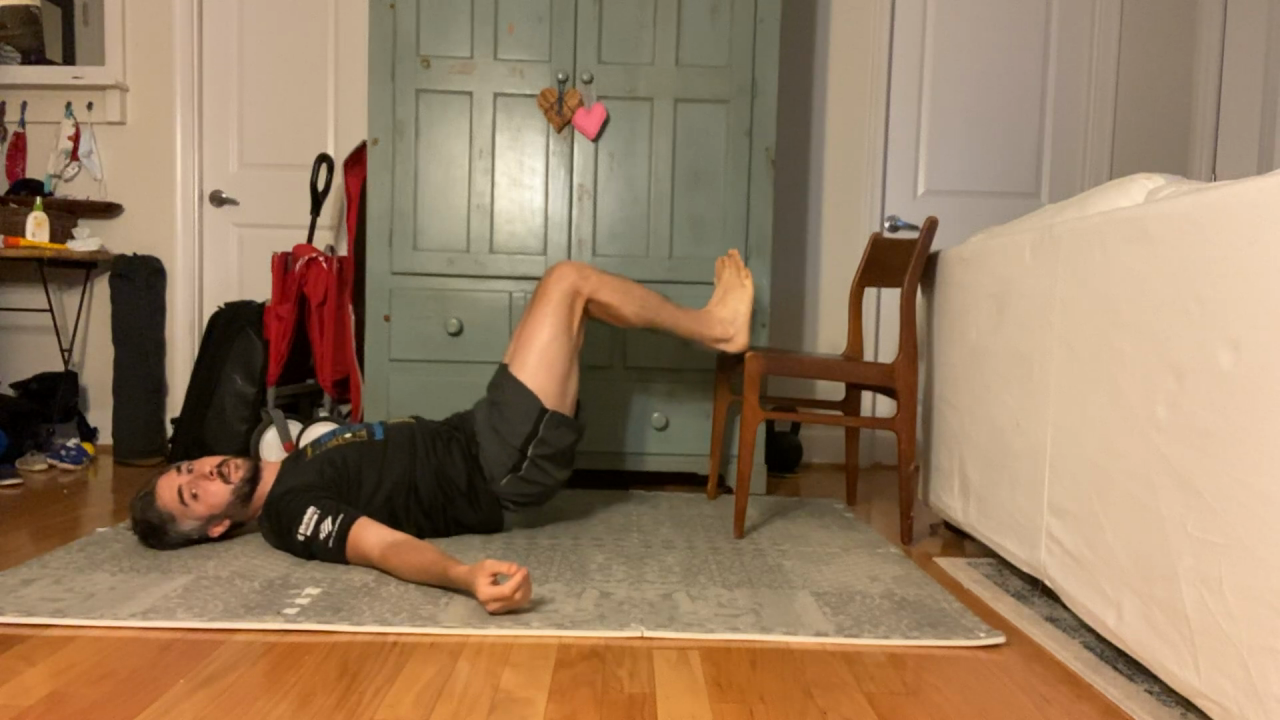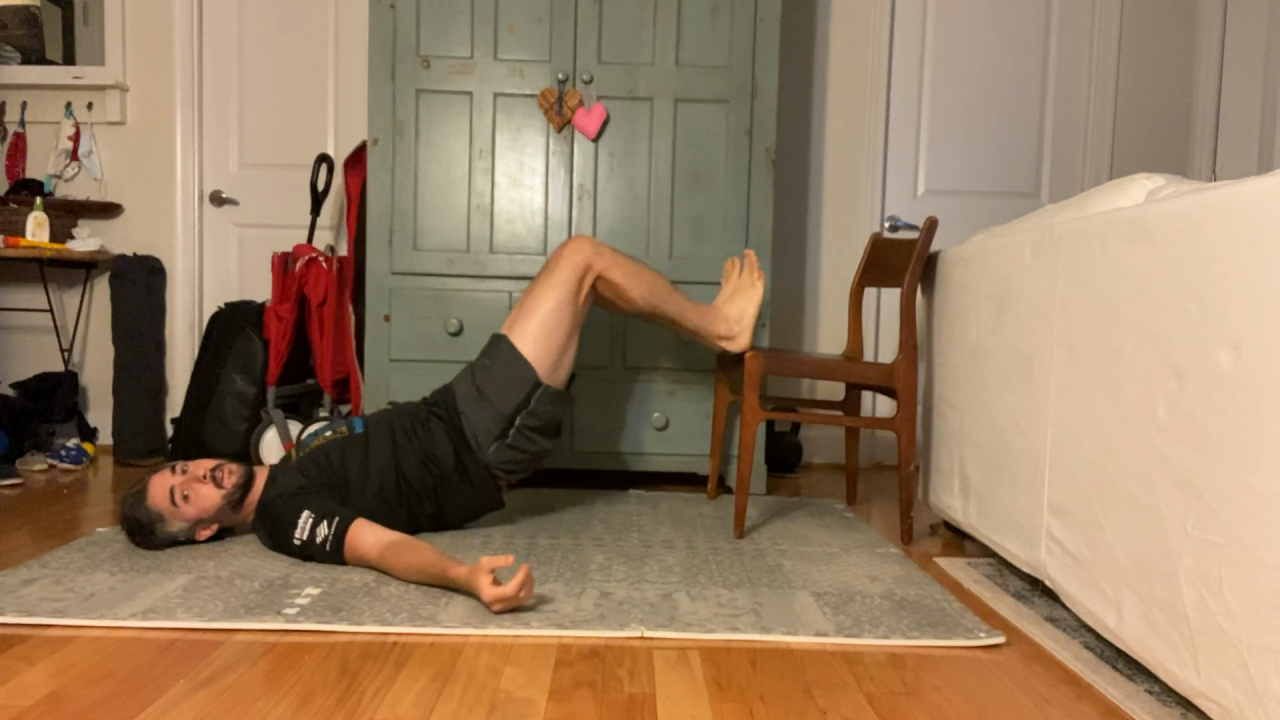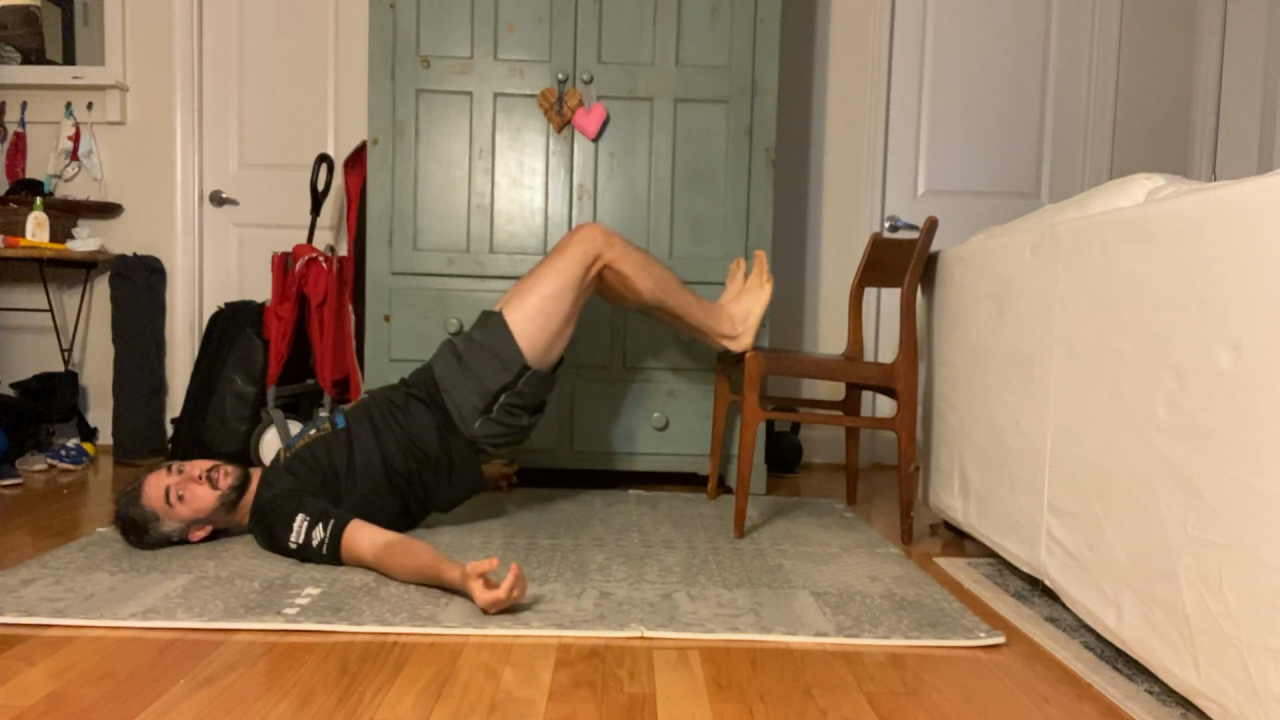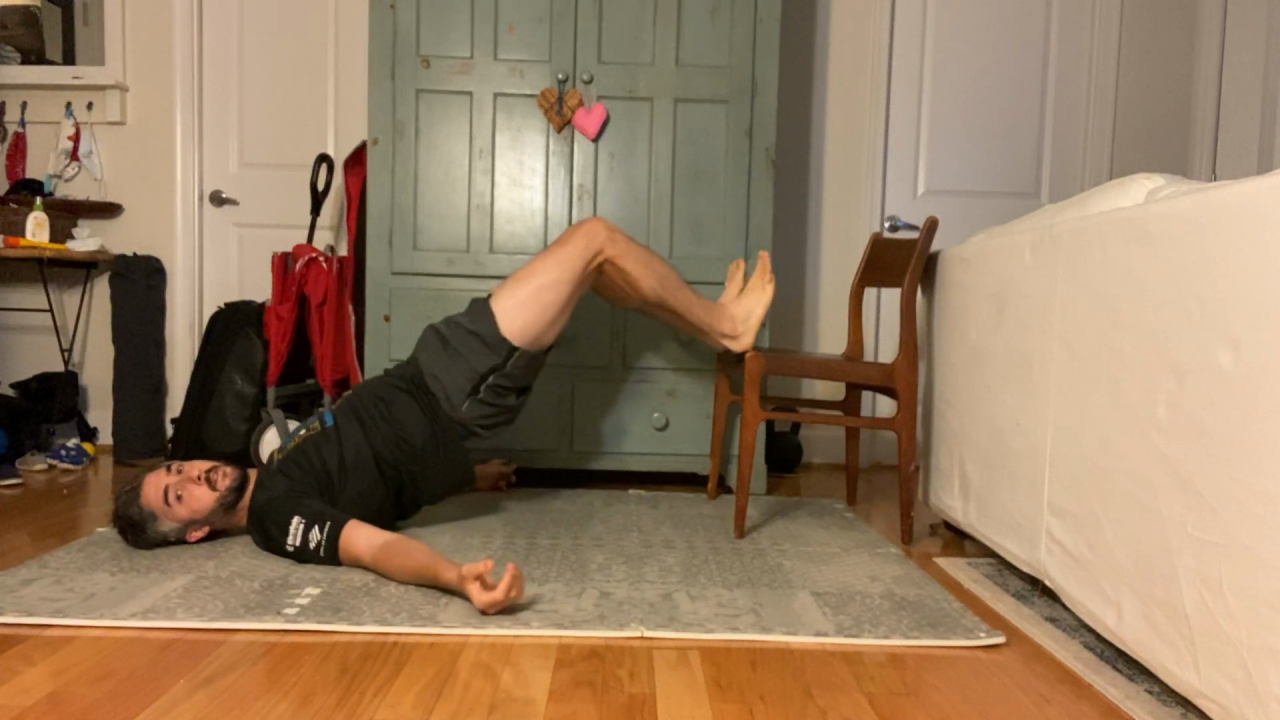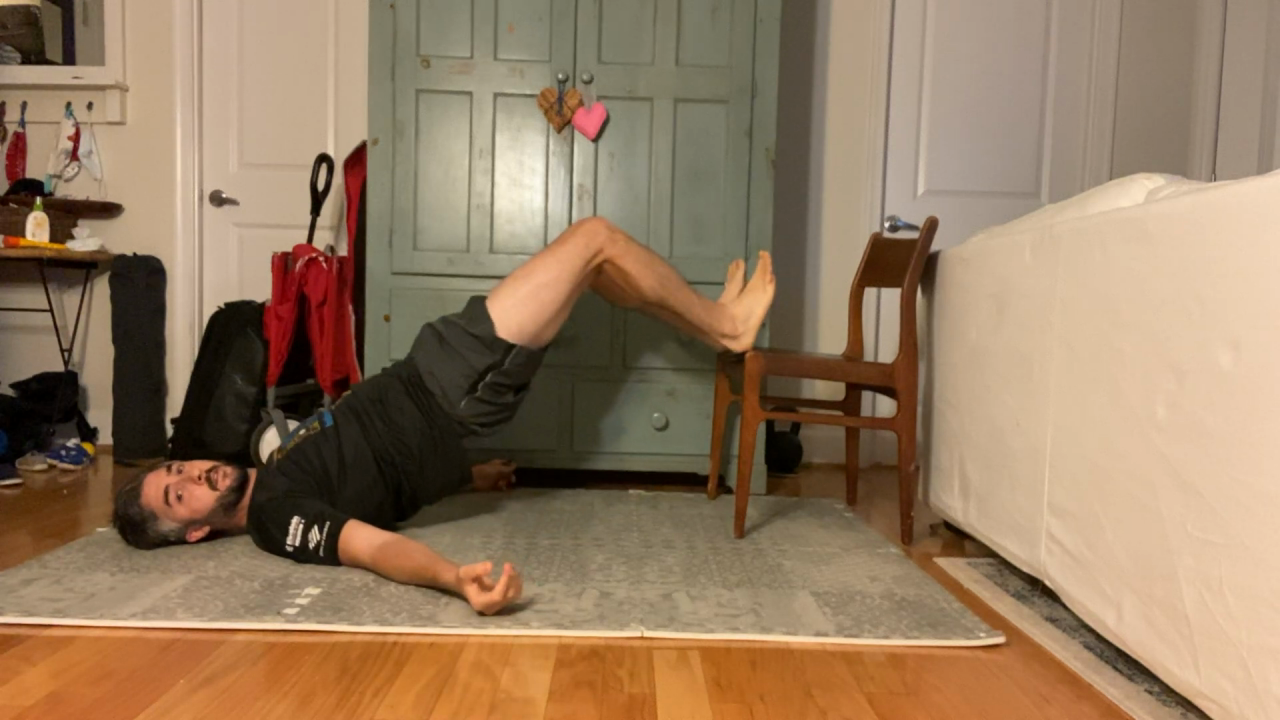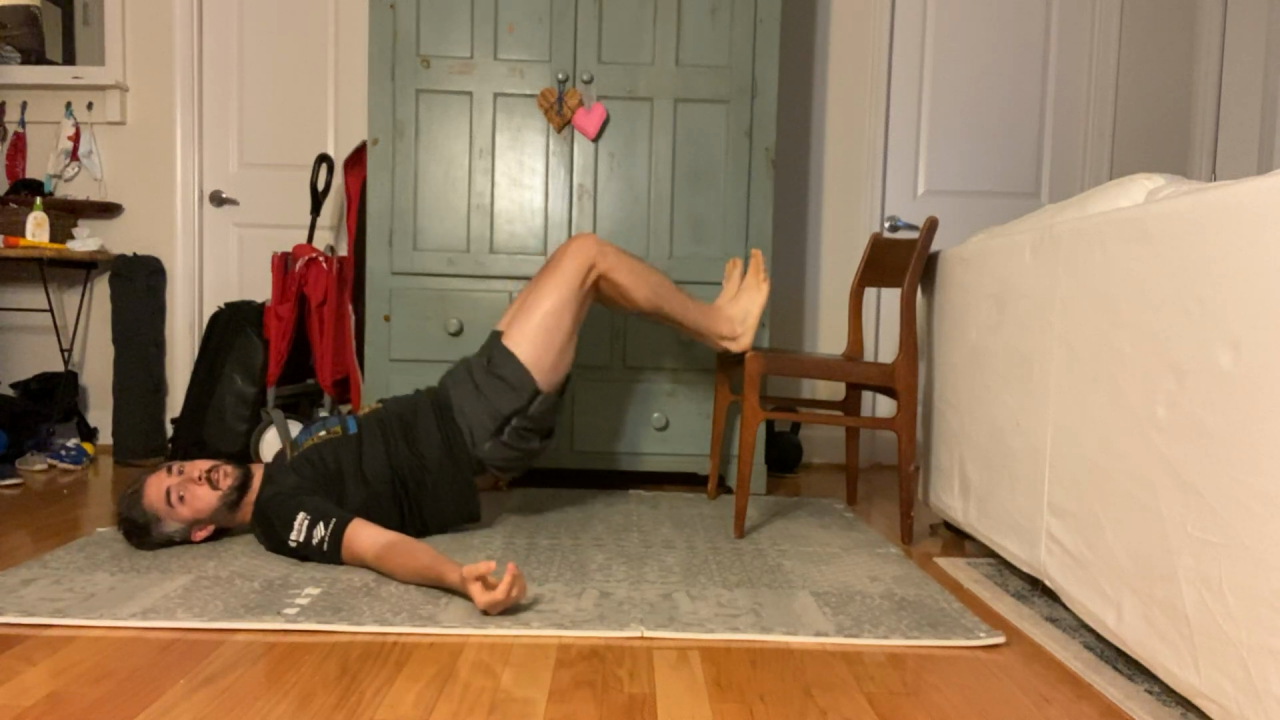
dt=0.4s
person 1, frame 1
left shoulder: (296, 473)
right shoulder: (293, 515)
right elbow: (389, 548)
right wrist: (465, 575)
left hip: (473, 443)
right hip: (504, 464)
left knee: (570, 286)
right knee: (568, 279)
left ankle: (708, 324)
right ankle: (715, 327)
person 1, frame 2
left shoulder: (285, 478)
right shoulder: (285, 520)
right elbow: (387, 547)
right wrist: (465, 576)
left hip: (457, 418)
right hip: (487, 433)
left knee: (581, 264)
right knee: (582, 254)
left ankle: (713, 322)
right ankle: (720, 326)
person 1, frame 3
left shoulder: (279, 476)
right shoulder: (282, 519)
right elbow: (380, 547)
right wrist: (460, 578)
left hip: (441, 395)
right hip: (474, 408)
left knee: (591, 253)
right knee: (594, 242)
left ankle: (716, 321)
right ankle: (724, 326)
person 1, frame 4
left shoulder: (276, 478)
right shoulder: (278, 520)
right elbow: (378, 547)
right wrist: (457, 578)
left hip: (432, 381)
right hip: (461, 390)
left knee: (592, 249)
right knee: (596, 237)
left ankle: (714, 320)
right ankle: (724, 326)
person 1, frame 5
left shoulder: (273, 477)
right shoulder: (277, 519)
right elbow: (375, 547)
right wrist: (454, 579)
left hip: (432, 380)
right hip: (460, 387)
left knee: (592, 251)
right knee: (596, 235)
left ankle: (714, 321)
right ankle: (724, 325)
person 1, frame 6
left shoulder: (283, 473)
right shoulder: (283, 517)
right elbow: (381, 547)
right wrist: (461, 578)
left hip: (459, 408)
right hip: (487, 423)
left knee: (580, 263)
right knee: (585, 252)
left ankle: (712, 320)
right ankle: (723, 326)
